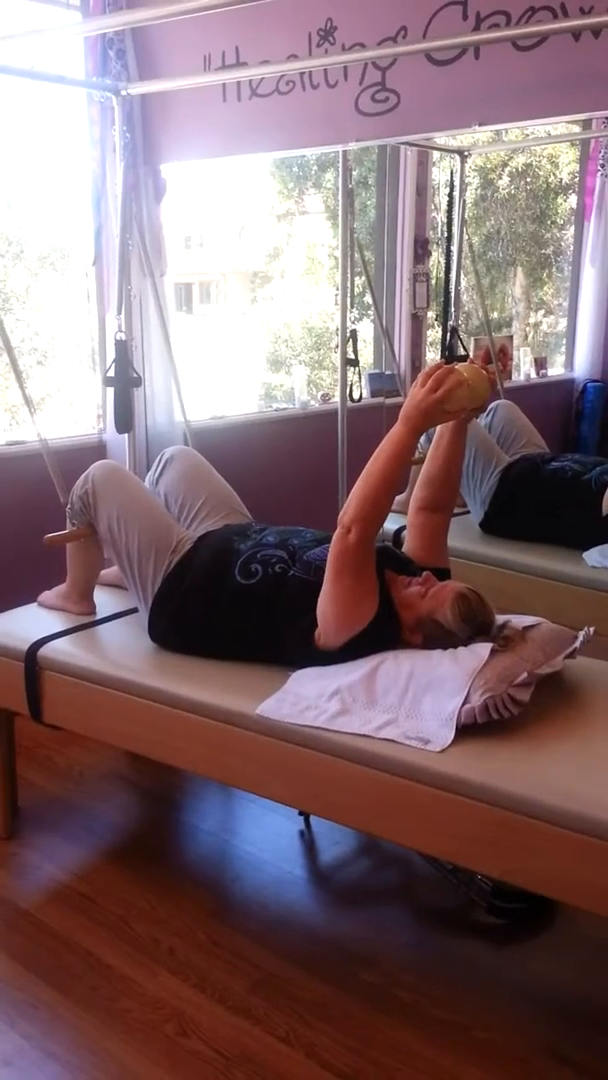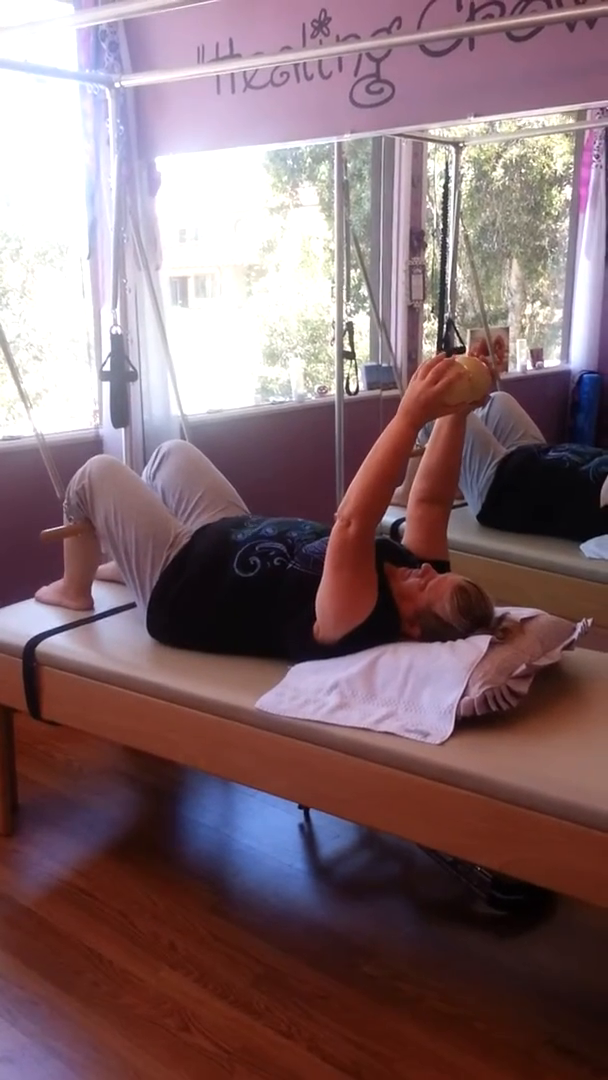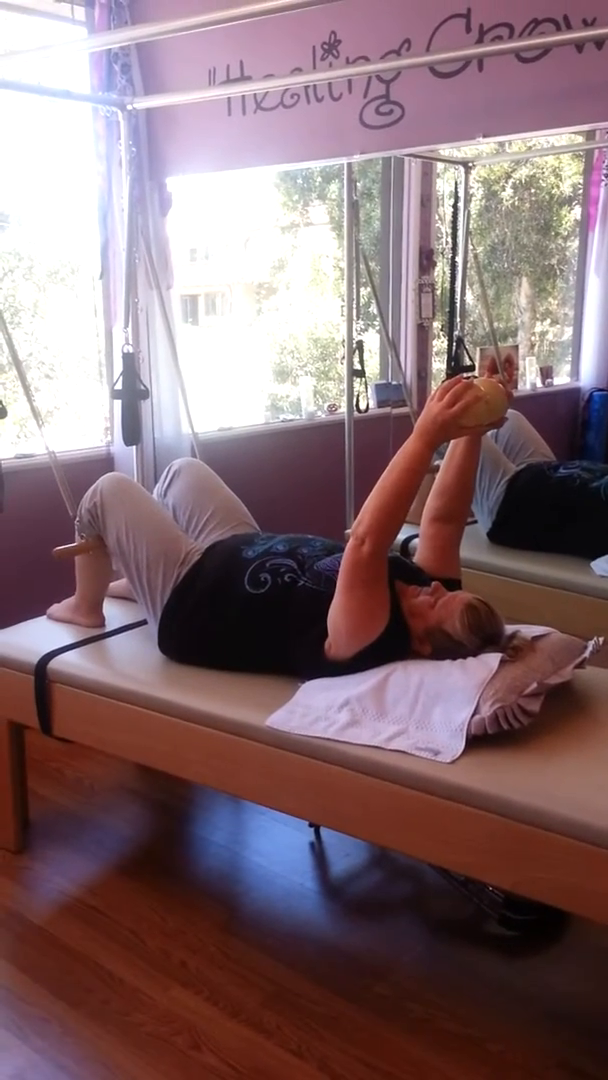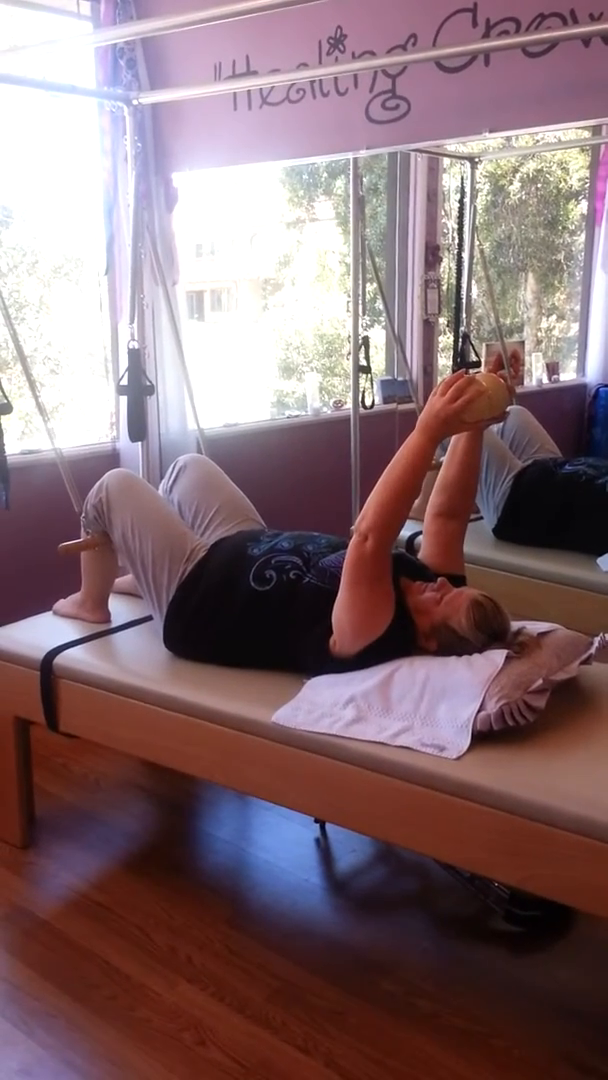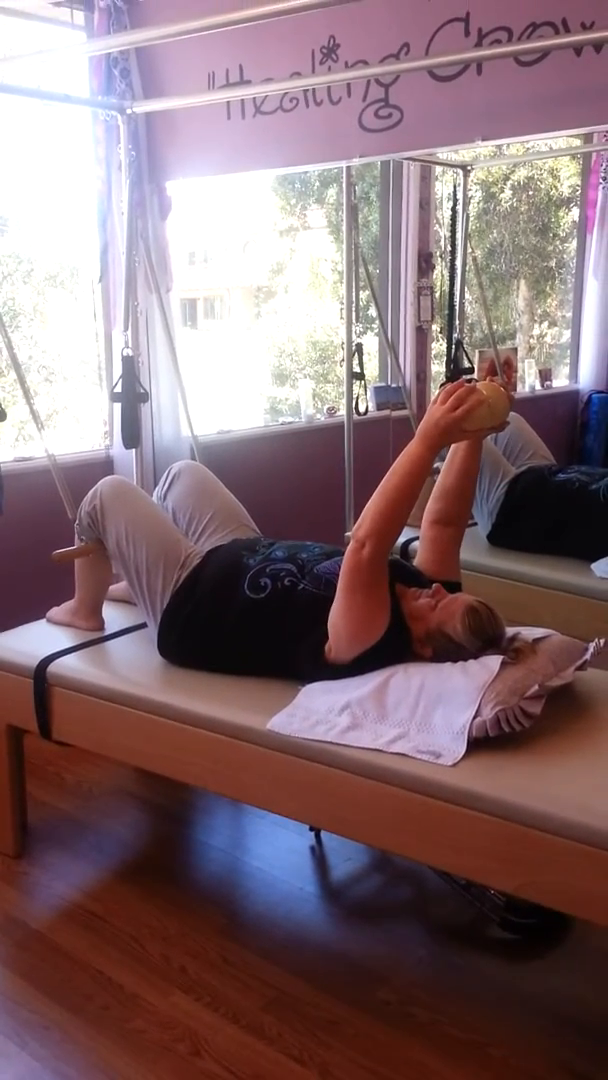
dt=1s
person 1, frame 1
left shoulder: (361, 629)
right shoulder: (415, 577)
left elbow: (353, 529)
right elbow: (431, 506)
left wrist: (410, 424)
right wrist: (455, 418)
left hip: (182, 590)
left knee: (100, 477)
right knee: (178, 459)
left ankle: (76, 593)
right ankle: (128, 564)
person 1, frame 2
left shoulder: (360, 623)
right shoulder: (417, 574)
left elbow: (353, 522)
right elbow: (431, 498)
left wrist: (410, 417)
right wrist: (455, 412)
left hip: (180, 585)
right hip: (232, 543)
left knee: (98, 472)
right knee: (174, 453)
left ankle: (75, 589)
right ankle: (125, 560)
person 1, frame 3
left shoulder: (371, 641)
right shoulder: (430, 592)
left elbow: (367, 541)
right elbow: (444, 518)
left wrist: (425, 437)
right wrist: (469, 432)
left hip: (190, 602)
left knee: (110, 489)
right knee: (185, 470)
left ankle: (85, 606)
right ankle: (136, 577)
person 1, frame 4
left shoulder: (377, 637)
right shoulder: (435, 587)
left elbow: (370, 537)
right elbow: (448, 514)
left wrist: (428, 432)
right wrist: (472, 425)
left hip: (194, 597)
left knee: (115, 486)
right knee: (191, 467)
left ankle: (91, 602)
right ankle: (139, 572)
person 1, frame 5
left shoulder: (371, 644)
right shoulder: (429, 593)
left elbow: (367, 543)
right elbow: (445, 521)
left wrist: (428, 440)
right wrist: (471, 433)
left hip: (189, 606)
left knee: (109, 492)
right knee: (184, 473)
left ankle: (84, 609)
right ankle: (134, 578)
